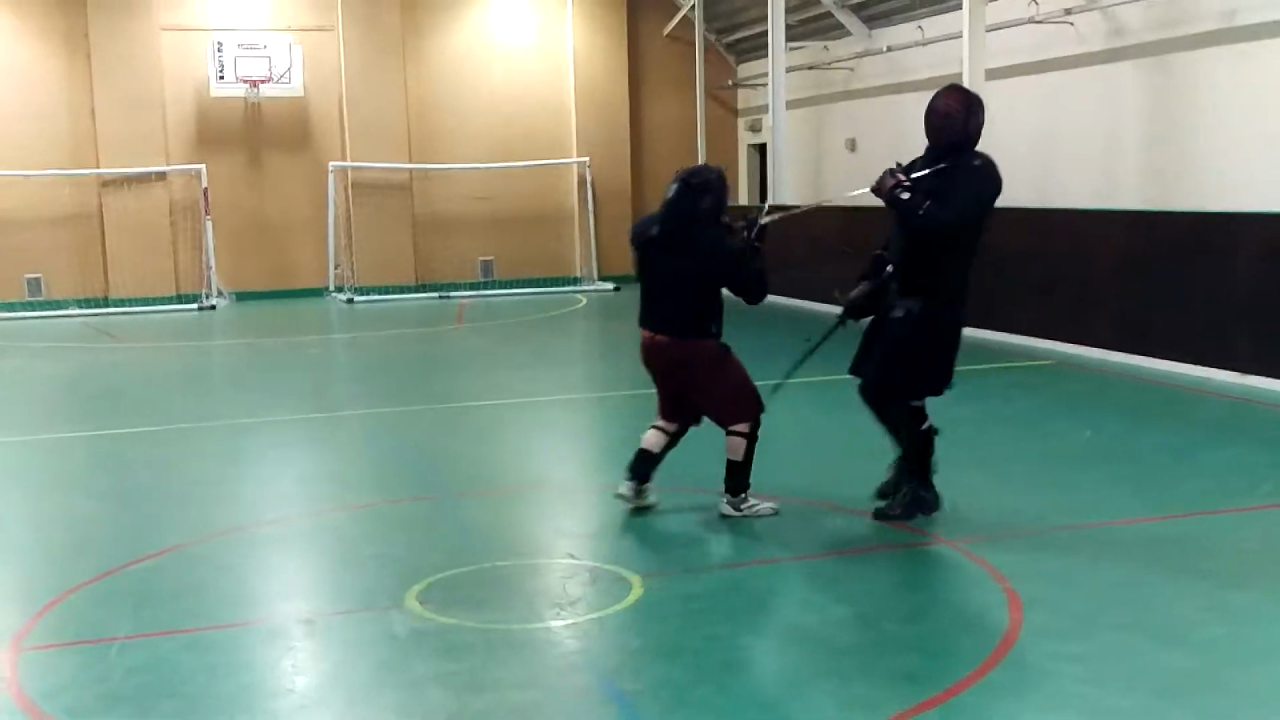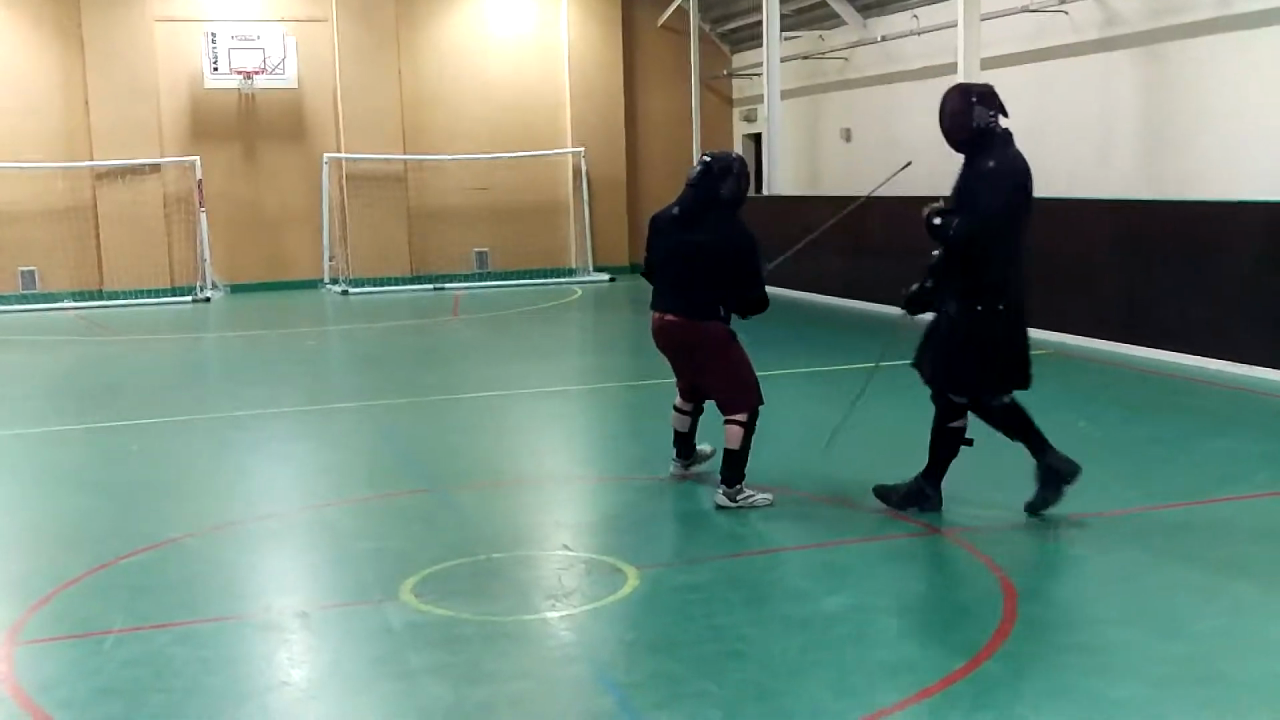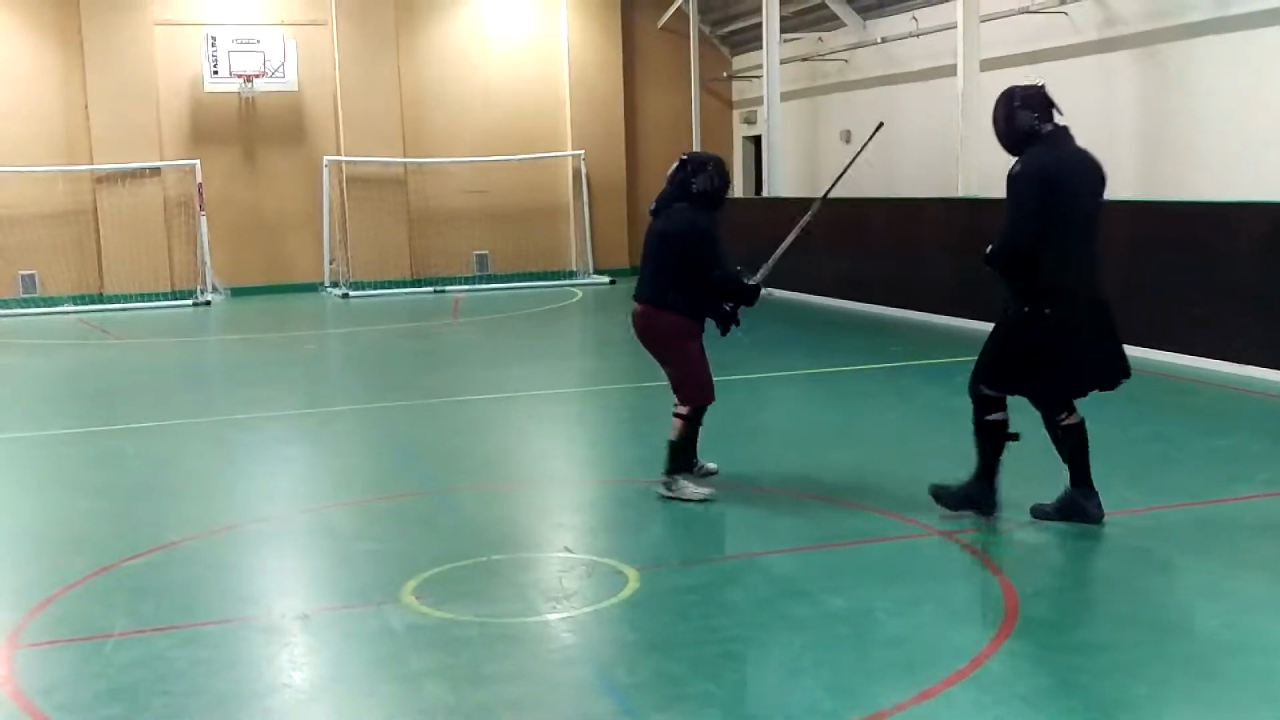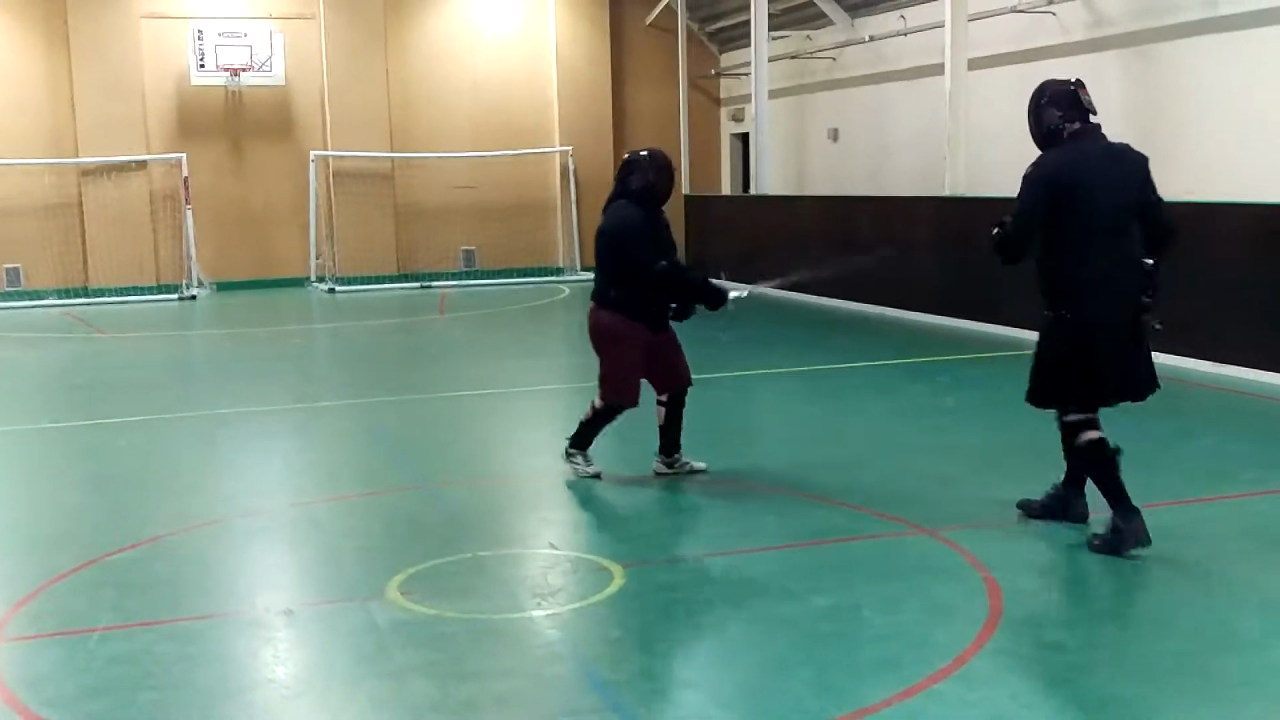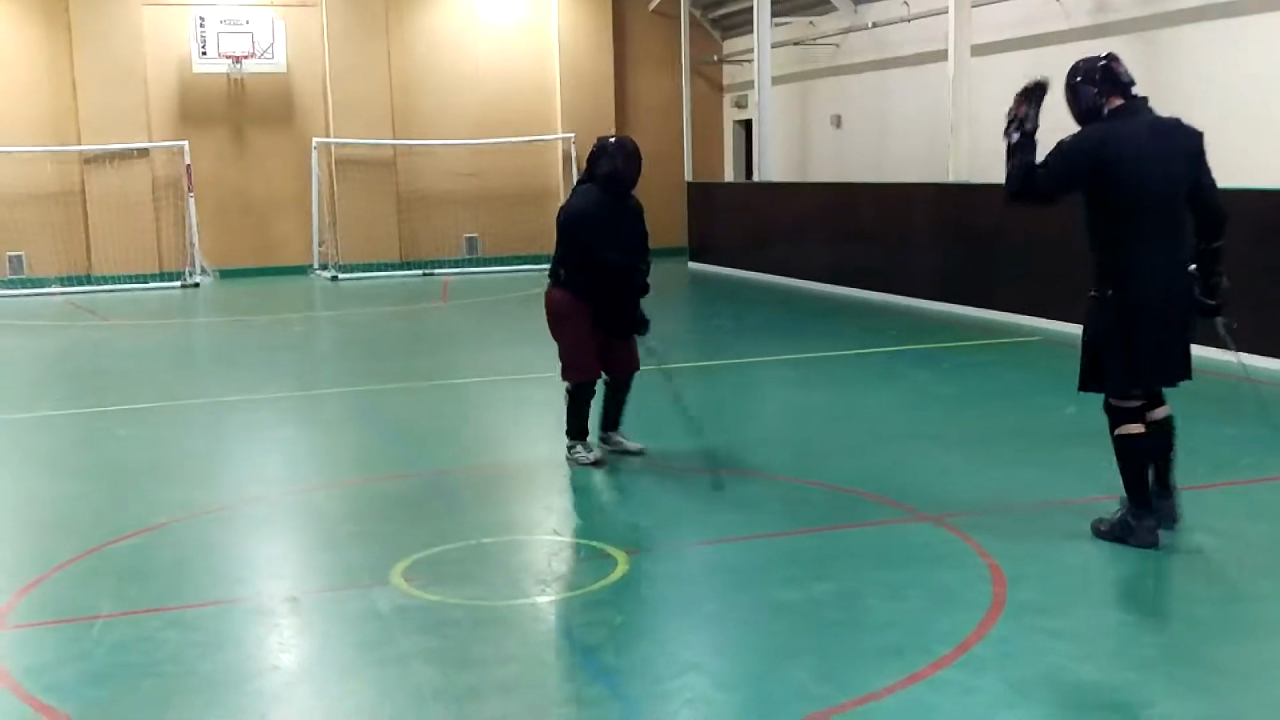
dt=0.3s
person 1, frame 1
left shoulder: (979, 172)
right shoulder: (919, 167)
left elbow: (940, 227)
left wrist: (898, 194)
right wrist: (869, 285)
left hip: (933, 308)
right hip: (900, 301)
left knee: (906, 398)
right knee: (876, 390)
left ankle: (920, 489)
right ankle: (911, 459)
person 1, frame 2
left shoulder: (1000, 167)
right shoulder: (984, 163)
left elbow: (971, 237)
left wrist: (935, 220)
right wrist: (930, 284)
left hip: (983, 305)
right hip: (972, 300)
left knee: (952, 394)
right knee: (980, 393)
left ankle: (927, 486)
right ankle: (1050, 463)
person 1, frame 3
left shoulder: (1031, 168)
right shoulder: (1084, 164)
left elbow: (1016, 245)
left wrist: (993, 255)
left hip: (1043, 306)
right hip: (1082, 301)
left knee: (988, 389)
right knee: (1055, 398)
left ankle: (981, 488)
right ankle: (1082, 494)
person 1, frame 4
left shoulder: (1050, 168)
right shoulder: (1129, 161)
left elbow: (1014, 247)
right elbow: (1161, 231)
left wrist: (1001, 232)
right wrist: (1142, 281)
left hip: (1075, 309)
right hip: (1121, 306)
left knee: (1075, 409)
right knee: (1081, 403)
left ankle: (1126, 516)
right ankle: (1070, 493)
person 1, frame 5
left shoulder: (1095, 145)
right shoulder: (1182, 136)
left elbow: (1023, 189)
right elbow: (1211, 217)
left wrist: (1021, 124)
right wrist: (1210, 280)
left hip: (1124, 293)
right hip: (1175, 289)
left knee: (1123, 402)
right knee: (1149, 390)
left ankle: (1140, 517)
right ankle: (1162, 495)
person 2, frame 1
left shoulder: (647, 230)
right shoulder: (718, 248)
right elbow: (755, 291)
right wrist: (751, 249)
left hip: (653, 342)
right hip: (695, 346)
left knee: (674, 416)
right knee: (744, 413)
left ankle: (635, 481)
right ankle: (736, 498)
person 2, frame 2
left shoulder: (663, 219)
right shoulder: (734, 234)
left elbow: (651, 271)
right elbow: (752, 299)
left hip: (664, 322)
right hip: (703, 328)
left knee: (692, 388)
right knee: (743, 402)
left ankle: (683, 457)
right ankle: (731, 487)
person 2, frame 3
left shoulder: (674, 215)
right shoulder: (693, 222)
right elbow: (712, 277)
left wrist: (718, 308)
right wrist: (745, 292)
left hip: (667, 314)
right hip: (666, 319)
left knee: (696, 389)
right knee: (695, 394)
left ankle: (685, 461)
right ankle: (674, 478)
person 2, frame 4
left shoulder: (647, 216)
right shoulder: (625, 219)
left elbow: (662, 267)
right elbow: (657, 271)
left wrist: (681, 299)
right wrist: (704, 290)
left hip: (647, 316)
right hip: (616, 318)
left knee: (674, 384)
right knee: (617, 396)
left ankle: (670, 456)
right ankle: (576, 448)
person 2, frame 5
left shoulder: (629, 205)
right shoulder: (583, 206)
left elbow: (638, 255)
right elbow: (596, 266)
left wrist: (634, 293)
right wrist: (626, 306)
left hip: (608, 301)
right hip: (572, 299)
left knee: (623, 368)
right knee: (583, 374)
left ankle: (610, 431)
right ankle: (576, 441)
